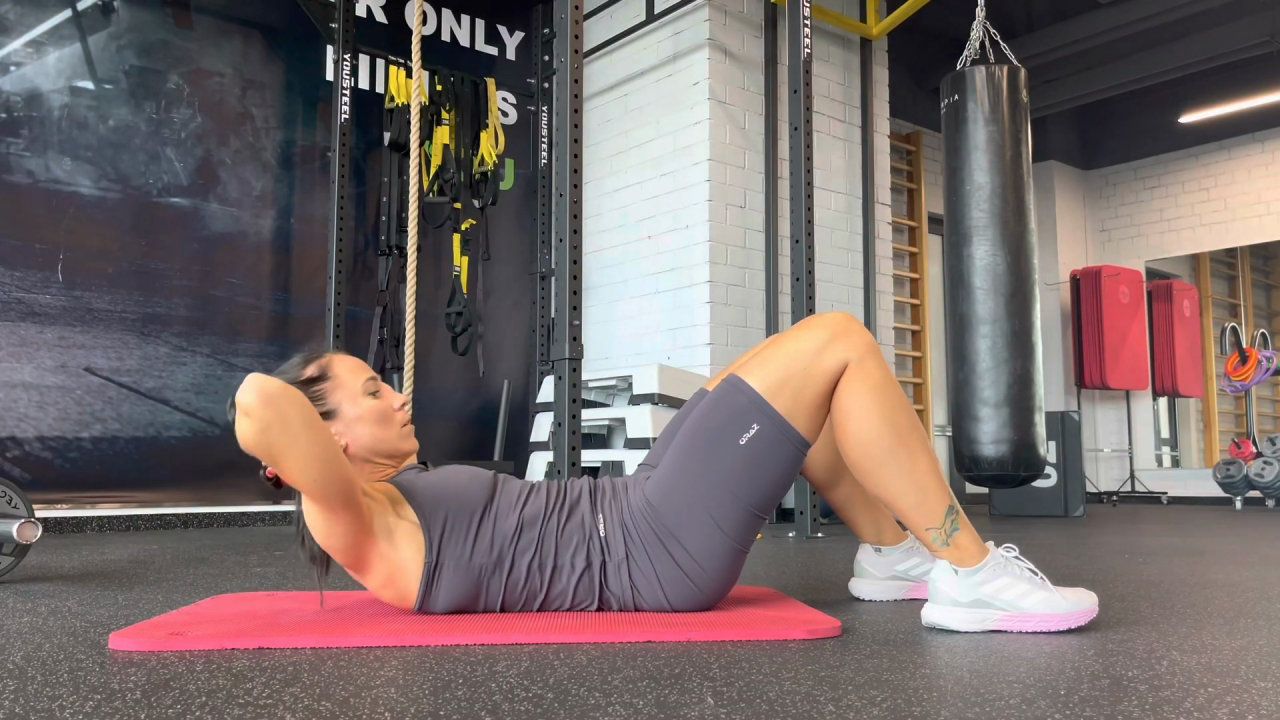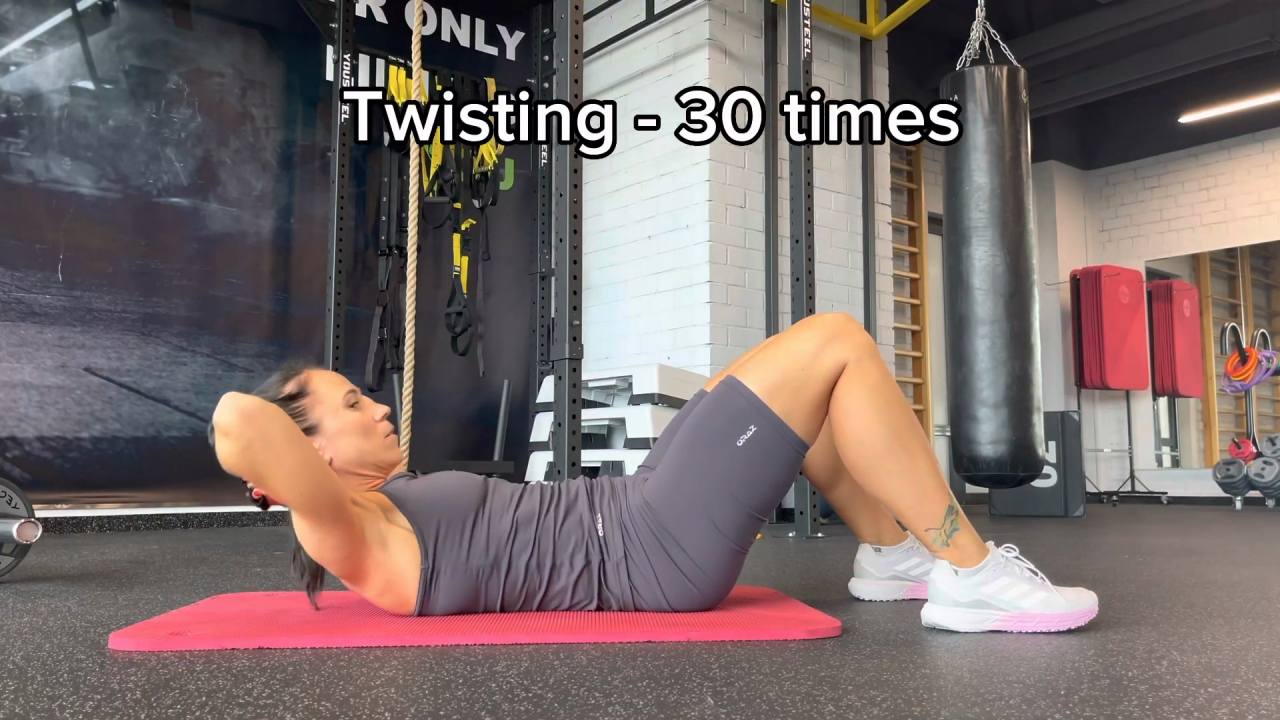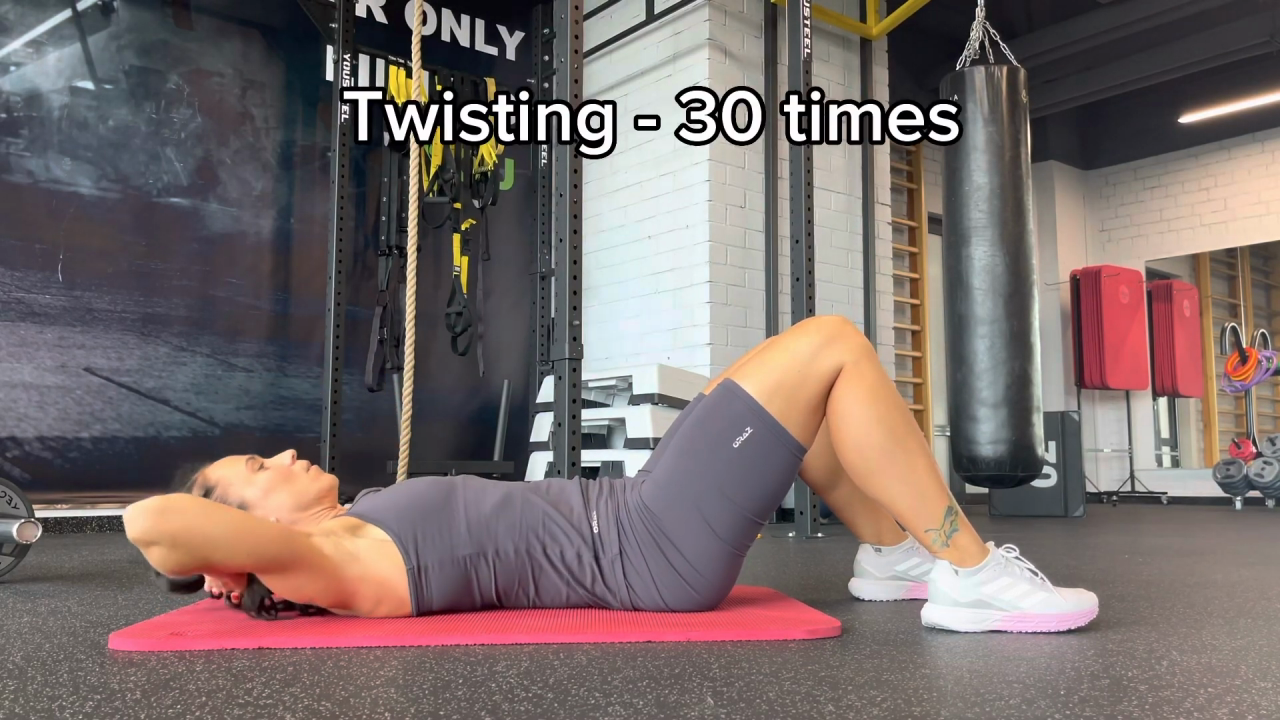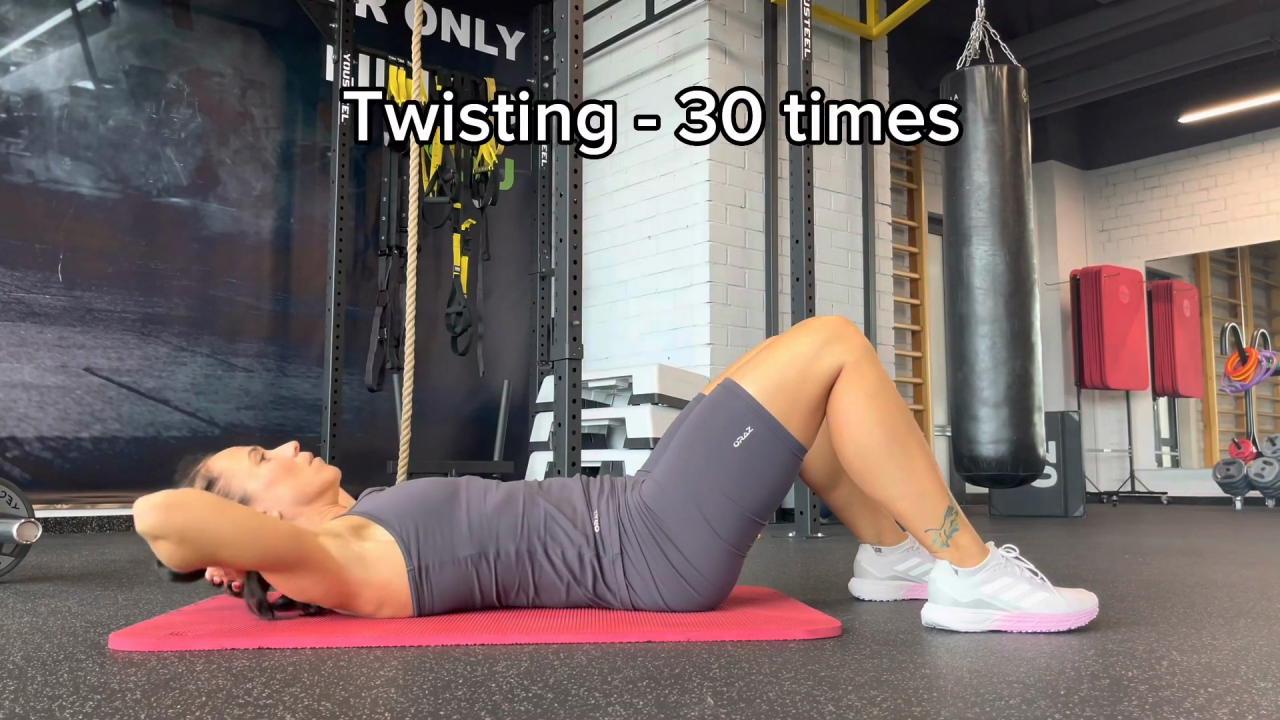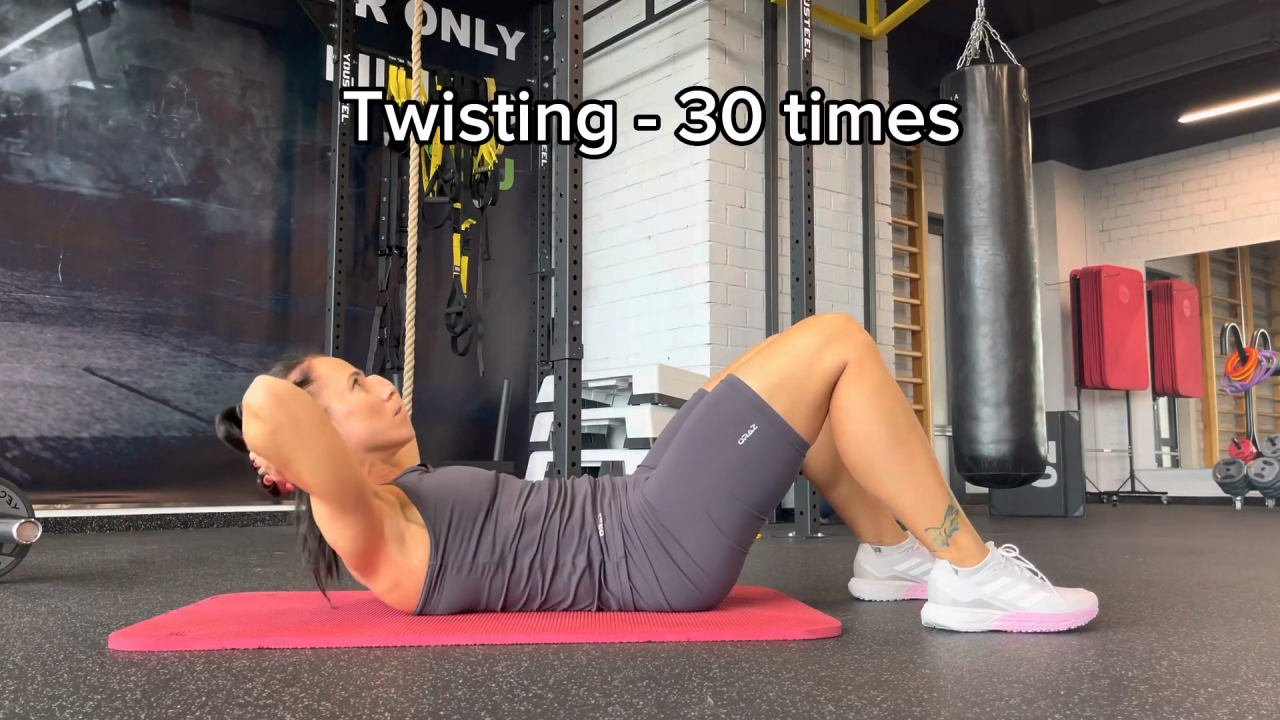
dt=0.5s
person 1, frame 1
left shoulder: (387, 503)
right shoulder: (362, 529)
right elbow: (260, 401)
right wrist: (286, 459)
left hip: (637, 522)
right hip: (658, 552)
left knee: (813, 376)
right knee: (841, 343)
left ankle: (892, 555)
right ankle: (972, 576)
person 1, frame 2
left shoulder: (380, 513)
right shoulder: (356, 540)
right elbow: (237, 419)
right wrist: (267, 458)
left hip: (633, 516)
right hip: (657, 554)
left knee: (814, 375)
right knee: (838, 343)
left ankle: (892, 554)
right ankle: (970, 575)
person 1, frame 3
left shoulder: (356, 532)
right shoulder: (338, 568)
right elbow: (149, 521)
right wrist: (231, 558)
left hip: (633, 521)
right hip: (658, 551)
left knee: (806, 373)
right knee: (834, 344)
left ankle: (892, 557)
right ankle: (971, 576)
person 1, frame 4
left shoulder: (360, 532)
right shoulder: (346, 566)
right elbow: (157, 516)
right wrist: (206, 534)
left hip: (631, 515)
right hip: (656, 550)
left knee: (805, 379)
right knee: (835, 345)
left ankle: (891, 554)
right ankle: (972, 577)
person 1, frame 5
left shoulder: (399, 501)
right shoulder: (373, 532)
right elbow: (267, 404)
right wrist: (283, 439)
left hip: (635, 522)
right hip: (658, 555)
left knee: (812, 372)
right knee: (839, 344)
left ankle: (892, 555)
right ankle: (971, 576)
